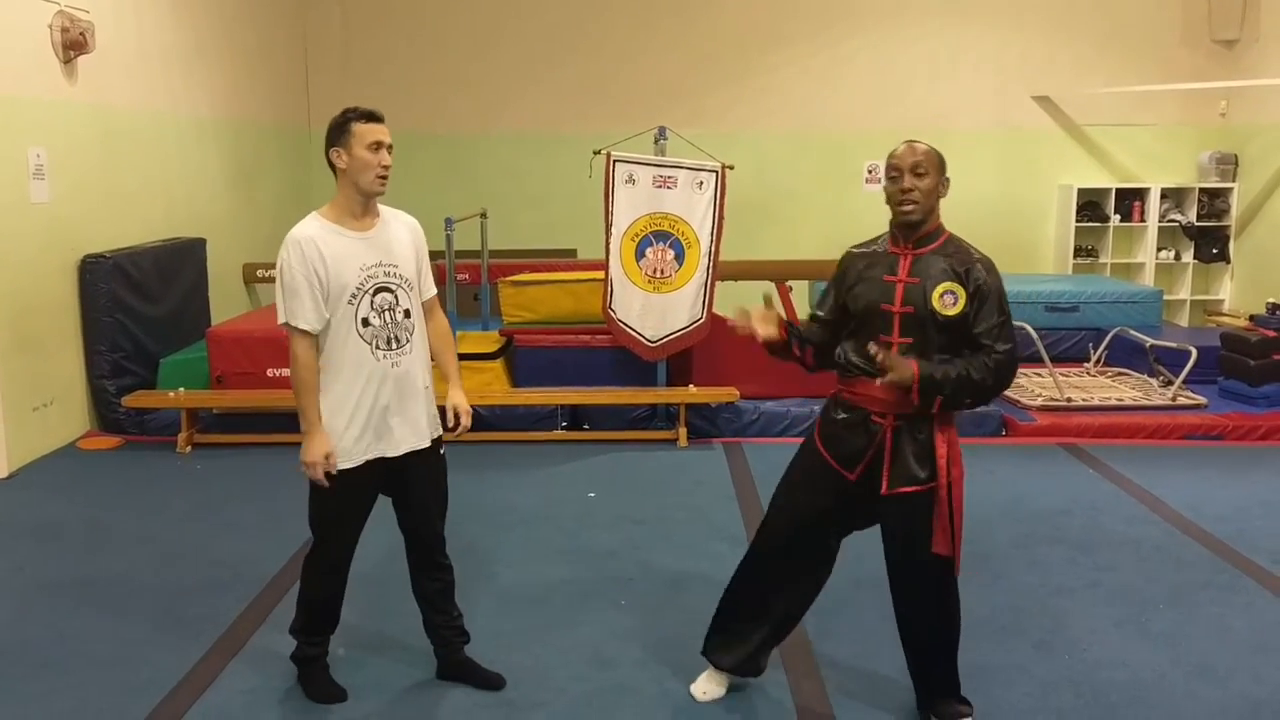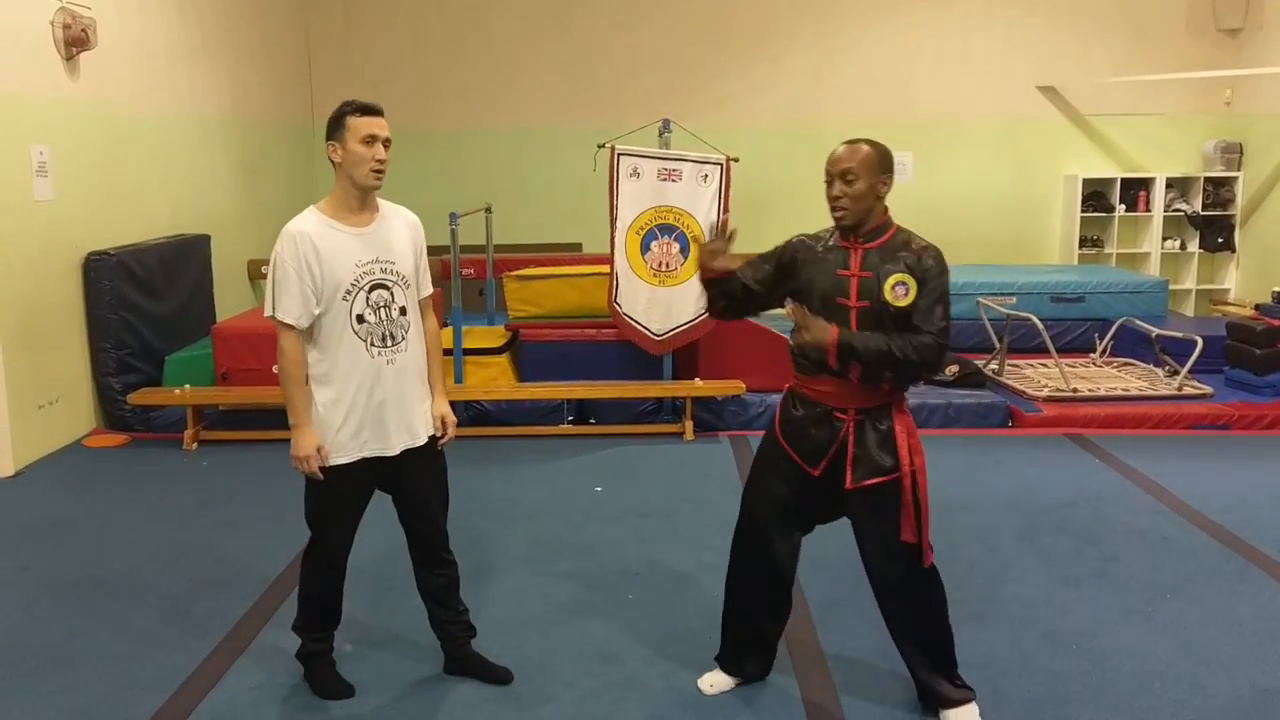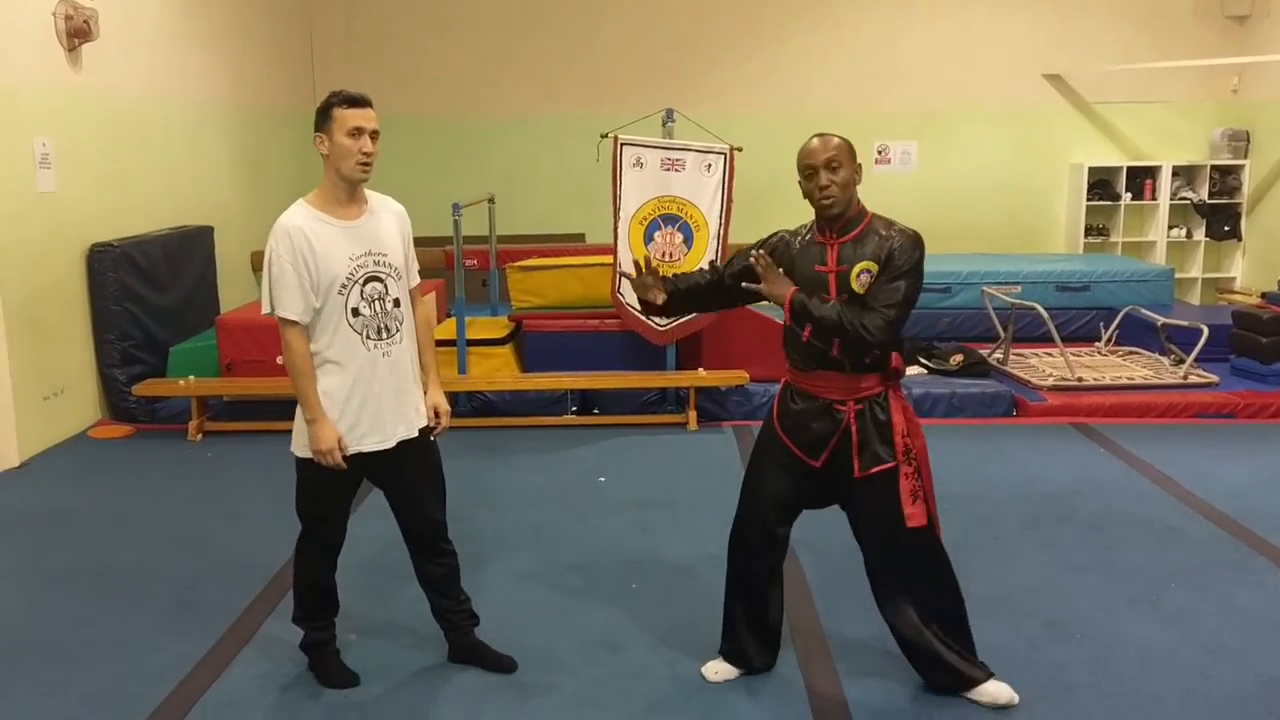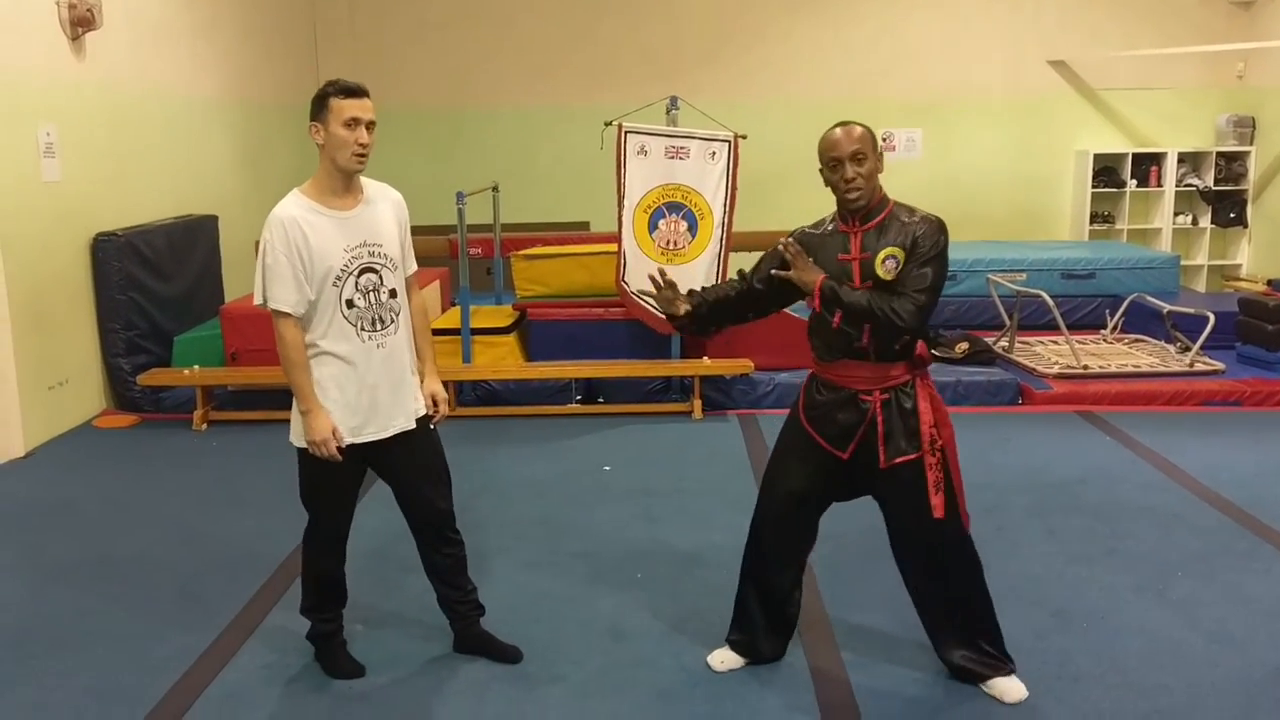
dt=0.3s
person 1, frame 1
left shoulder: (407, 229)
right shoulder: (308, 242)
left elbow: (432, 313)
right elbow: (300, 344)
left wrist: (454, 387)
right wrist: (312, 432)
left hip: (417, 428)
right hip: (347, 437)
left knee: (429, 545)
right knee: (331, 553)
left ankle: (451, 652)
right ankle: (311, 657)
person 1, frame 2
left shoulder: (407, 225)
right shoulder: (303, 236)
right elbow: (289, 338)
left wrist: (440, 395)
right wrist: (301, 426)
left hip: (413, 426)
right hip: (340, 435)
left knee: (432, 541)
right knee: (328, 551)
left ankle: (458, 646)
right ankle: (316, 654)
person 1, frame 3
left shoulder: (393, 215)
right shoulder: (295, 230)
right elbow: (292, 334)
left wrist: (432, 383)
right wrist: (317, 420)
left hip: (403, 417)
right hip: (336, 428)
left knee: (430, 531)
right knee: (321, 542)
left ankle: (460, 635)
right ankle: (319, 644)
person 1, frame 4
left shoulder: (390, 203)
right shoulder: (289, 221)
right elbow: (287, 326)
left wrist: (429, 372)
right wrist: (311, 411)
left hip: (402, 407)
right hip: (335, 418)
left knee: (436, 520)
right knee: (327, 534)
left ankle: (467, 625)
right ankle: (327, 635)
person 2, frame 1
left shoulder: (971, 270)
right shoulder: (860, 261)
left elbow: (997, 365)
right elbow: (826, 338)
left wrist: (923, 376)
right wrist: (780, 331)
left hip: (918, 441)
right hip: (844, 429)
left knee: (925, 576)
right knee: (785, 542)
right ankle: (729, 657)
person 2, frame 2
left shoulder: (919, 260)
right shoulder: (806, 252)
left elbow: (928, 350)
right elbow: (740, 298)
left wrist: (838, 342)
right wrist: (720, 275)
left hip: (875, 431)
right hip: (803, 423)
left knee: (902, 565)
right knee: (759, 544)
right ankle: (741, 661)
person 2, frame 3
left shoulder: (898, 245)
right shoulder: (786, 246)
left elbow: (873, 331)
right elbow: (721, 282)
left wrist: (793, 301)
right wrist: (666, 294)
left hip: (873, 419)
right hip: (801, 413)
left knee: (909, 547)
right knee: (754, 533)
left ankle: (959, 669)
right ankle: (746, 650)
person 2, frame 4
left shoulder: (922, 233)
right shoulder: (811, 240)
left elbow: (904, 317)
right elbow: (750, 293)
left wrist: (823, 289)
right wrist: (690, 307)
left hip: (900, 408)
right hip: (828, 404)
left knee: (936, 538)
right knee: (776, 524)
left ankle: (981, 659)
right ankle: (755, 640)
